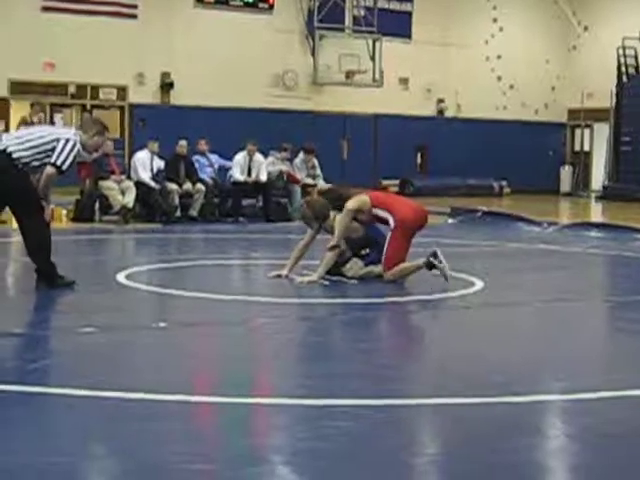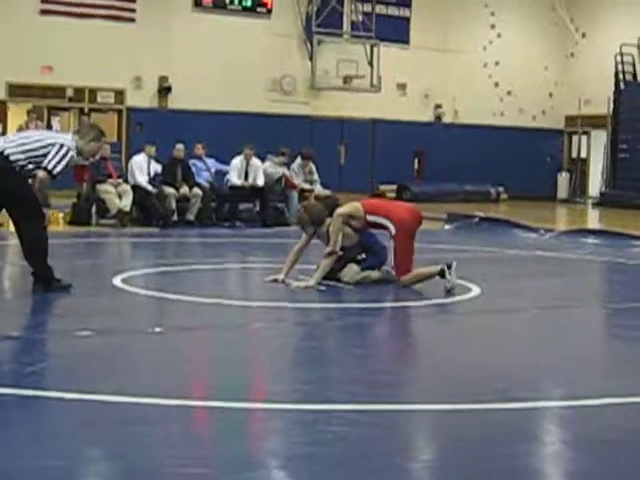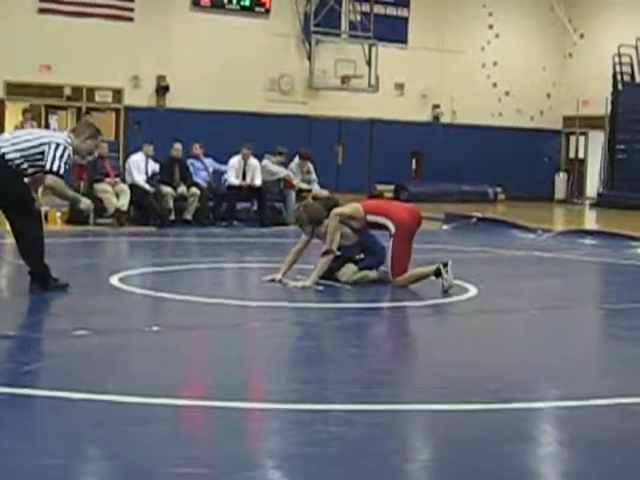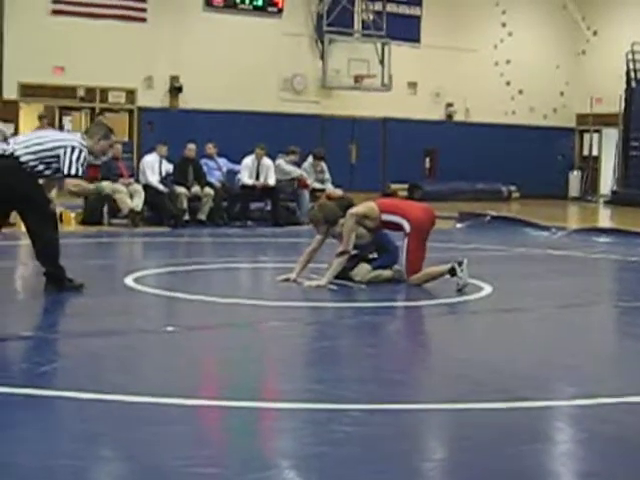
dt=0.4s
person 1, frame 1
left shoulder: (350, 205)
right shoulder: (361, 199)
left elbow: (336, 244)
left hip: (404, 221)
right hip: (419, 212)
left knee: (390, 275)
left ankle: (428, 263)
person 1, frame 2
left shoulder: (338, 215)
right shoulder: (344, 212)
left elbow: (331, 252)
left wrist: (314, 281)
left hip: (403, 222)
right hip: (411, 212)
left knee: (403, 279)
left ankle: (441, 271)
person 1, frame 3
left shoulder: (336, 217)
right shoulder: (331, 219)
left elbow: (328, 253)
left wrist: (310, 281)
left hip: (401, 222)
left knee: (398, 280)
left ankle: (438, 270)
person 1, frame 4
left shoulder: (352, 216)
right shoulder: (341, 220)
left elbow: (344, 252)
left wrist: (325, 280)
left hip: (416, 221)
right hip: (424, 212)
left knee: (412, 279)
left ankle: (452, 268)
person 2, frame 1
left shoulder: (65, 136)
right shoulder: (72, 142)
left elbow: (47, 171)
right elbow: (50, 172)
left wrist: (40, 197)
right wrist: (44, 200)
right knee: (36, 218)
right ankle: (47, 276)
person 2, frame 2
left shoulder: (61, 142)
right shoulder: (67, 147)
left elbow: (38, 175)
right elbow: (43, 176)
left wrist: (37, 203)
right wrist: (44, 206)
right knee: (34, 221)
right ankle: (44, 279)
person 2, frame 3
left shoulder: (57, 141)
right shoulder: (63, 146)
left elbow: (38, 176)
right elbow: (51, 181)
left wrist: (29, 197)
right wrist: (77, 200)
right knee: (29, 220)
right ankle: (41, 279)
person 2, frame 4
left shoulder: (70, 141)
right shoulder: (78, 148)
left elbow: (51, 173)
right elbow: (72, 185)
left wrist: (43, 200)
right wrist: (99, 188)
right knee: (44, 221)
right ankle: (56, 279)
